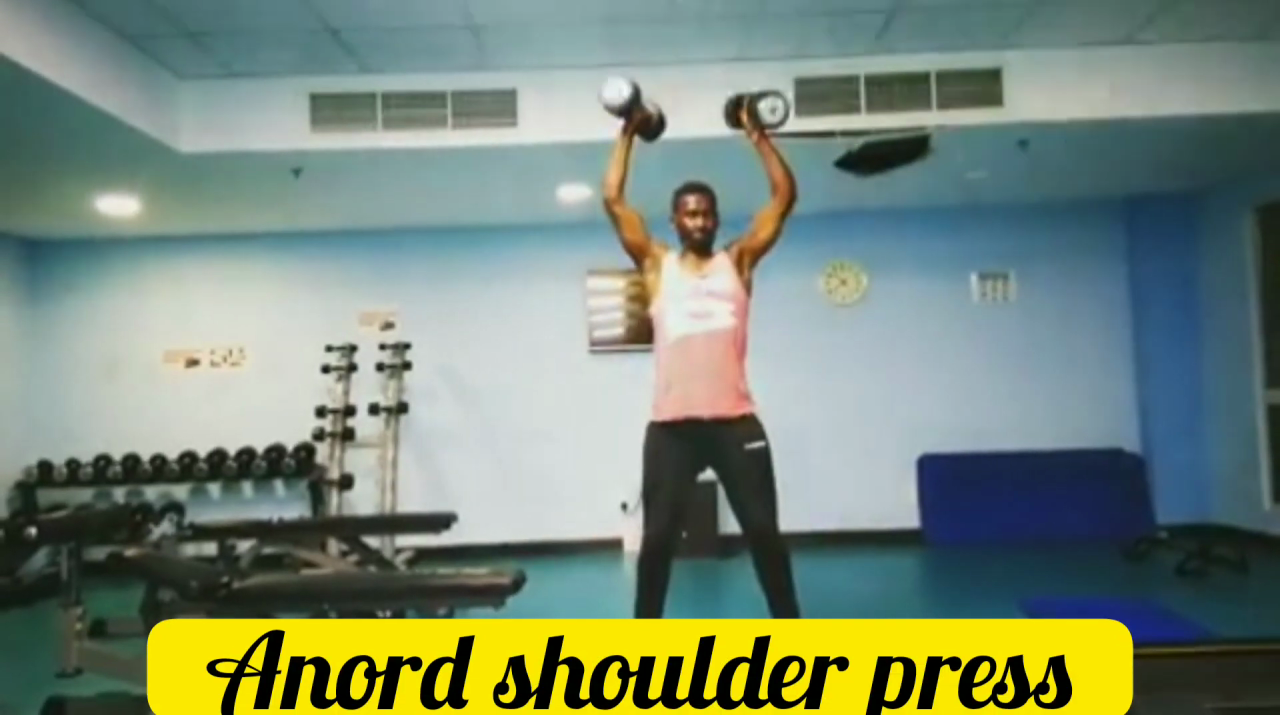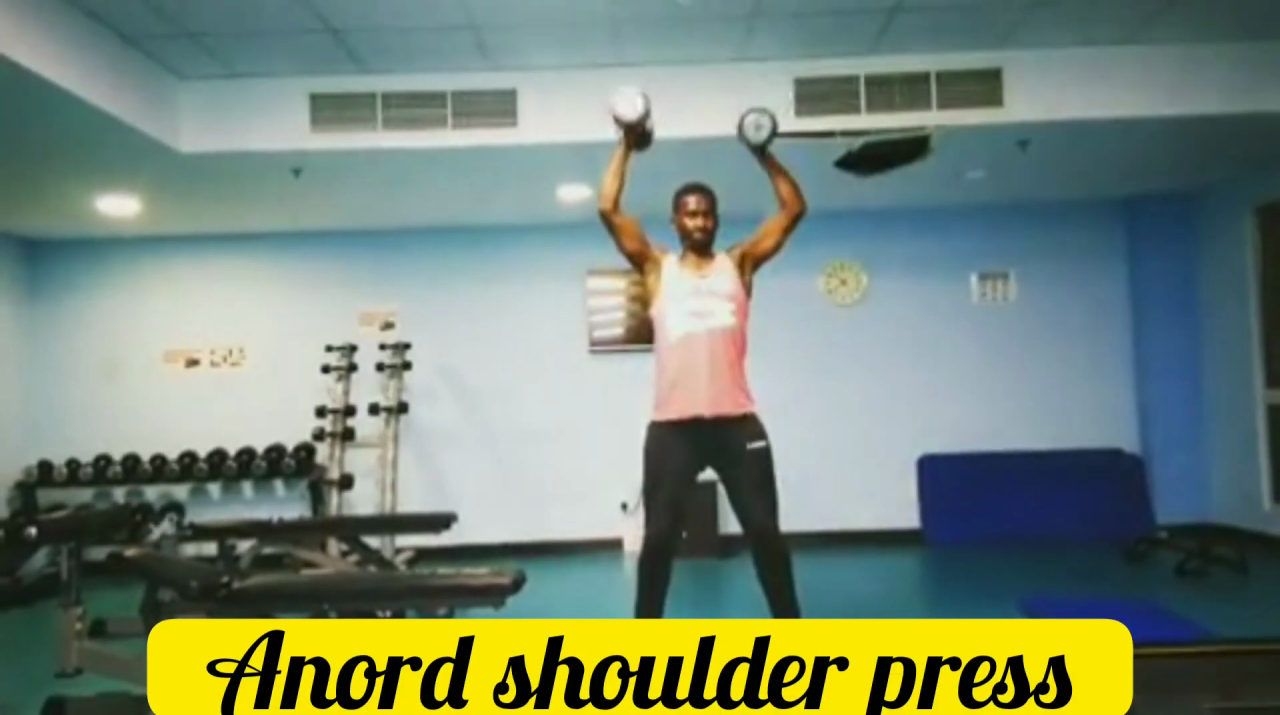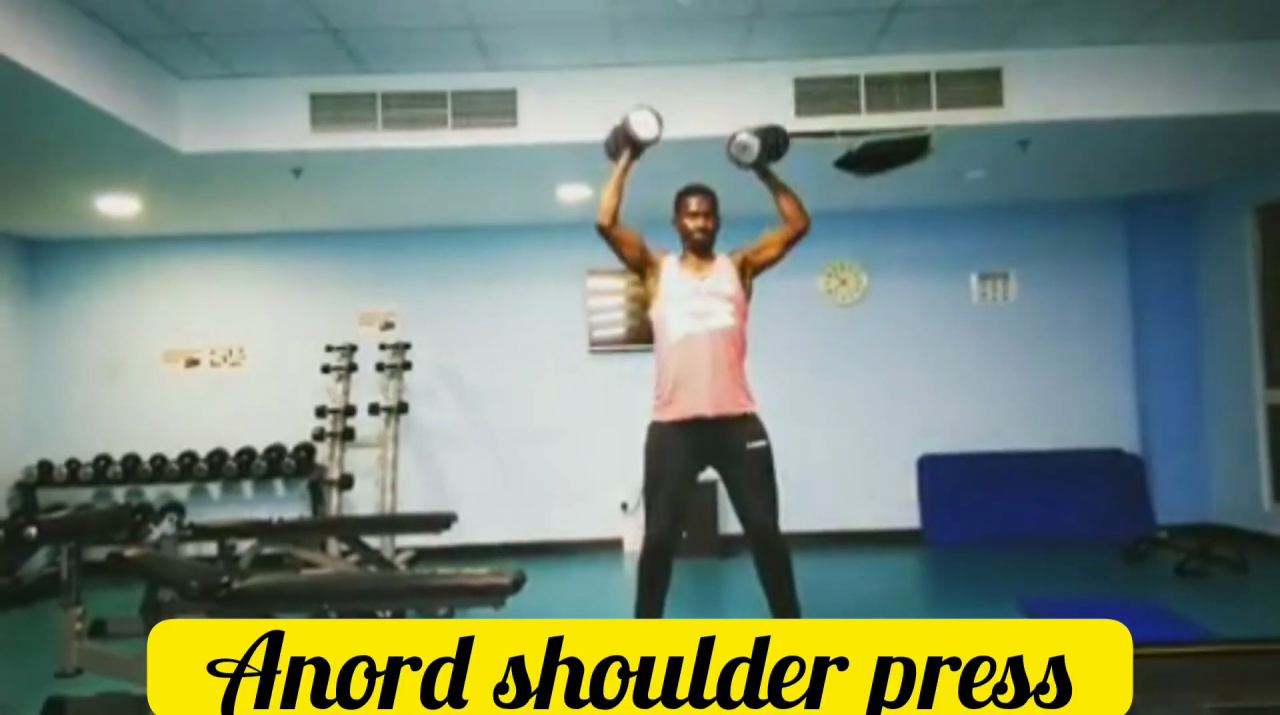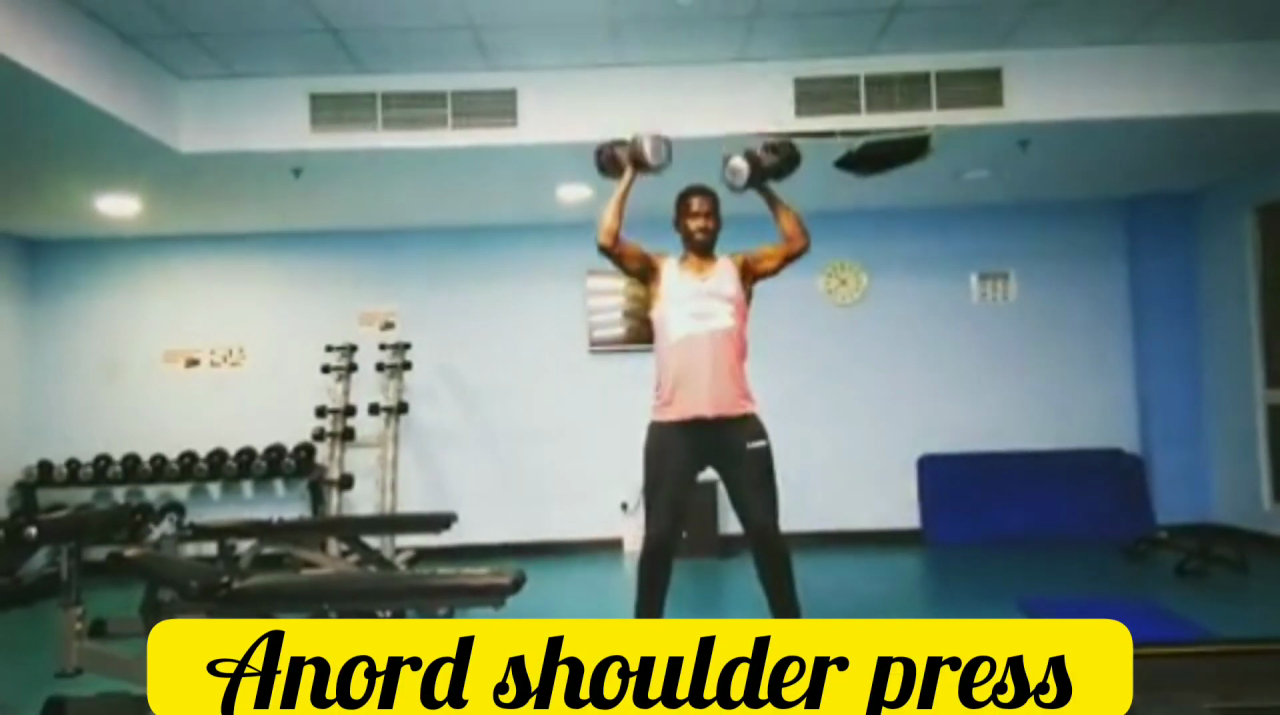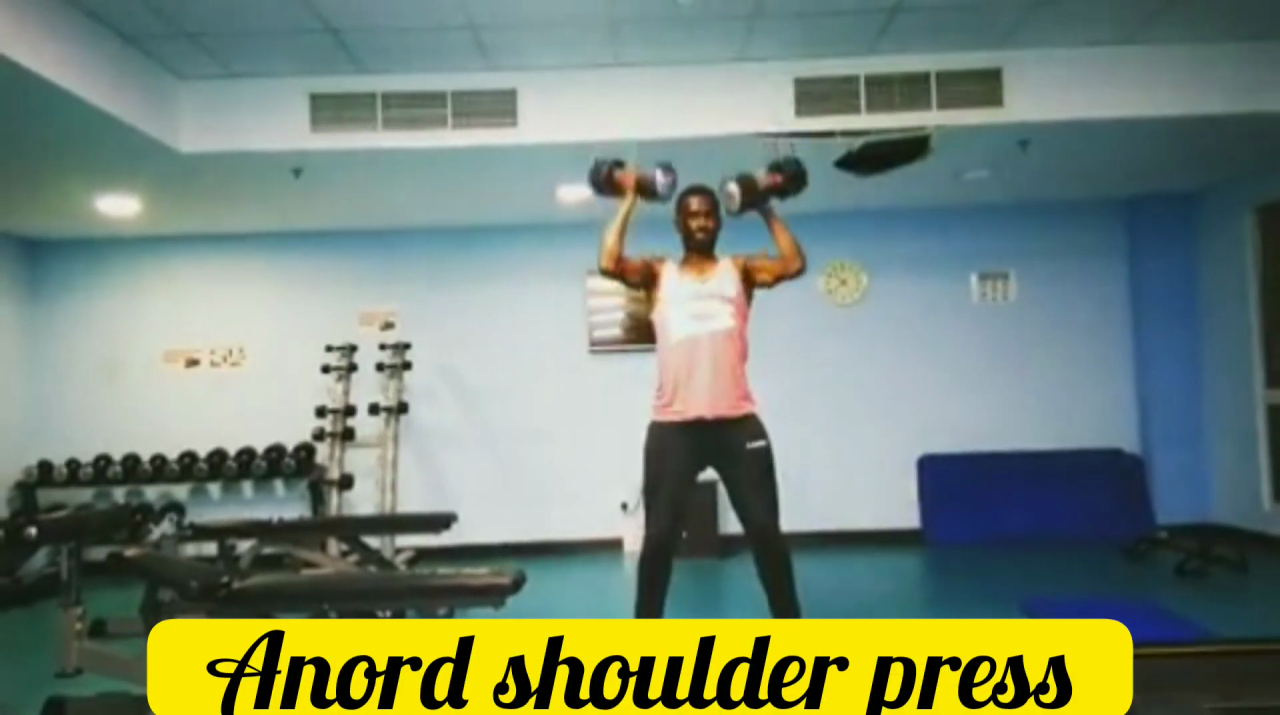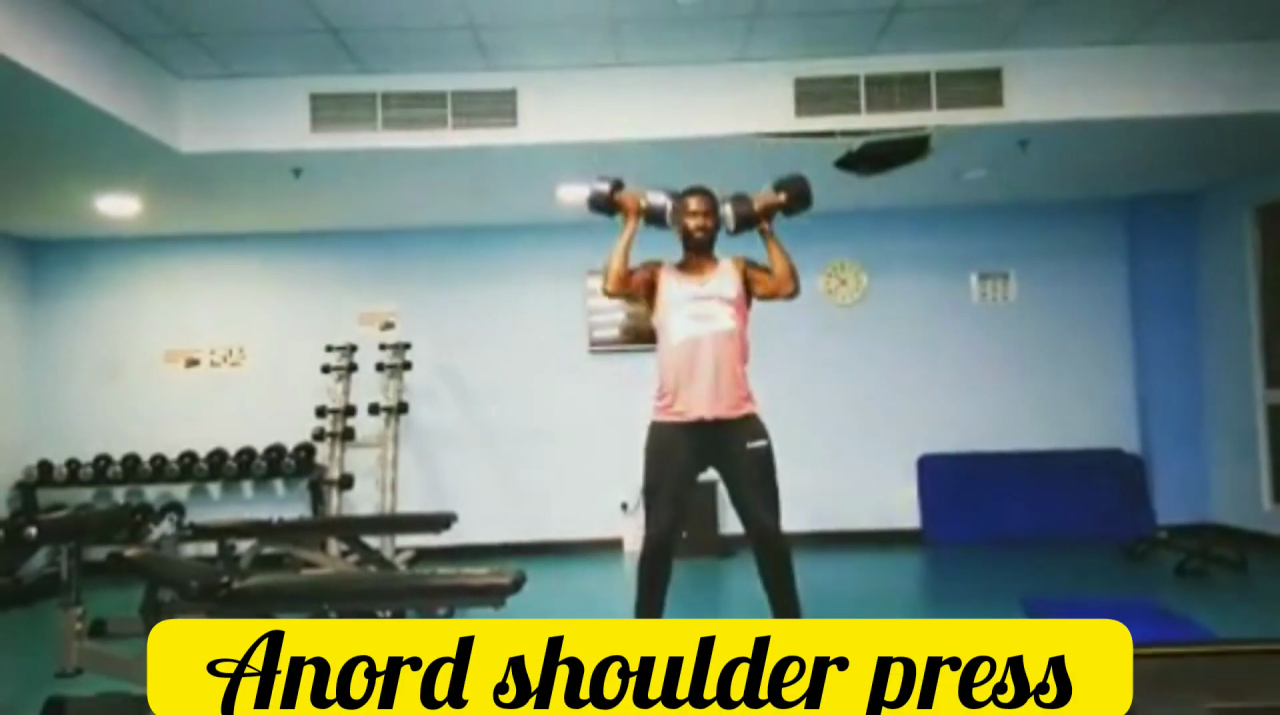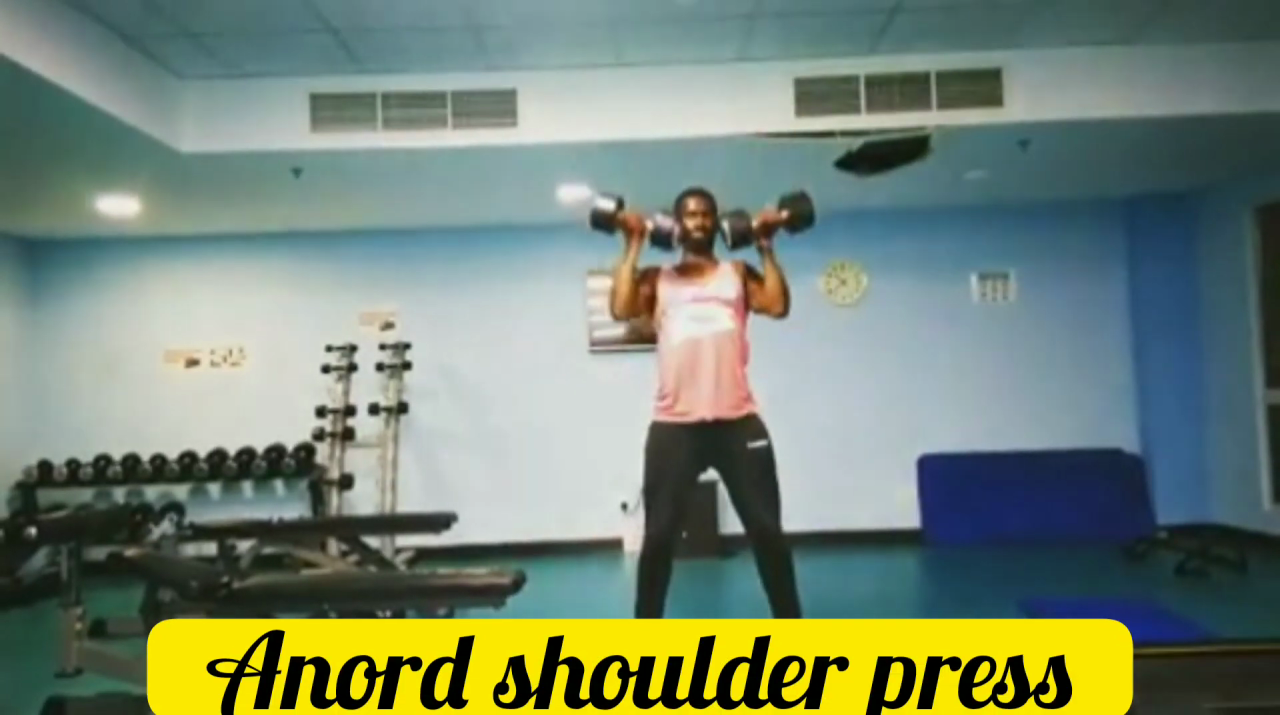
dt=0.1s
person 1, frame 1
left shoulder: (738, 262)
right shoulder: (656, 264)
left elbow: (786, 197)
right elbow: (612, 199)
left wrist: (756, 134)
right wrist: (628, 134)
left hip: (735, 422)
right hip: (672, 425)
left knee: (764, 532)
right knee: (658, 538)
person 1, frame 2
left shoulder: (738, 264)
right shoulder: (657, 267)
left elbow: (793, 210)
right elbow: (609, 209)
left wrist: (761, 152)
right wrist: (627, 146)
left hip: (736, 421)
right hip: (672, 425)
left knee: (764, 531)
right knee: (659, 537)
person 1, frame 3
left shoulder: (739, 266)
right shoulder: (656, 269)
left elbow: (797, 226)
right elbow: (606, 224)
left wrist: (763, 171)
right wrist: (626, 161)
left hip: (737, 421)
right hip: (673, 424)
left knee: (765, 531)
right knee: (659, 536)
person 1, frame 4
left shoulder: (740, 269)
right shoulder: (658, 272)
left elbow: (798, 242)
right elbow: (607, 240)
left wrist: (763, 189)
right wrist: (628, 179)
left hip: (736, 420)
right hip: (673, 424)
left knee: (765, 530)
right knee: (659, 536)
person 1, frame 5
left shoulder: (739, 269)
right shoulder: (658, 273)
left elbow: (794, 265)
right elbow: (609, 265)
left wrist: (766, 210)
right wrist: (628, 203)
left hip: (737, 421)
right hip: (673, 424)
left knee: (765, 530)
right knee: (659, 535)
person 1, frame 6
left shoulder: (739, 272)
right shoulder: (658, 277)
left elbow: (787, 286)
right elbow: (613, 285)
left wrist: (765, 228)
right wrist: (631, 224)
left hip: (737, 421)
right hip: (674, 424)
left knee: (766, 530)
right knee: (659, 535)
person 1, frame 7
left shoulder: (740, 273)
right shoulder: (656, 278)
left elbow: (779, 306)
right elbow: (621, 309)
left wrist: (765, 245)
right wrist: (633, 245)
left hip: (737, 420)
right hip: (674, 424)
left knee: (767, 530)
right knee: (659, 535)
